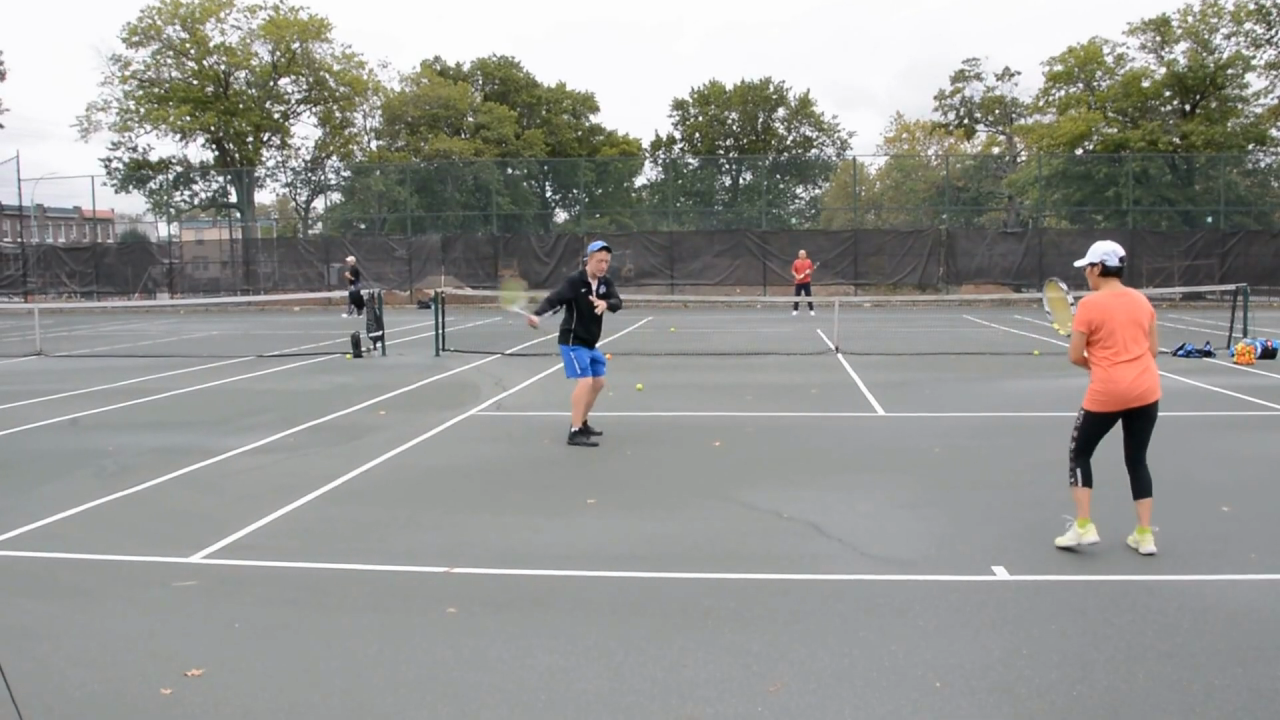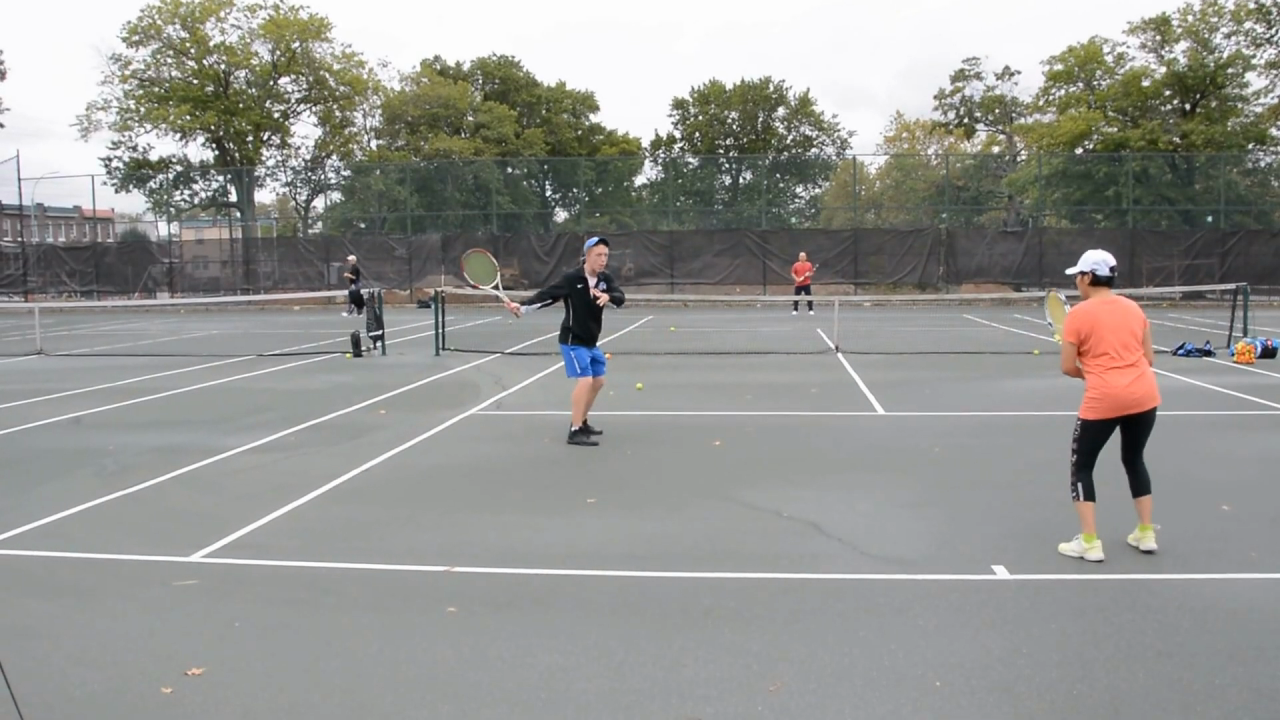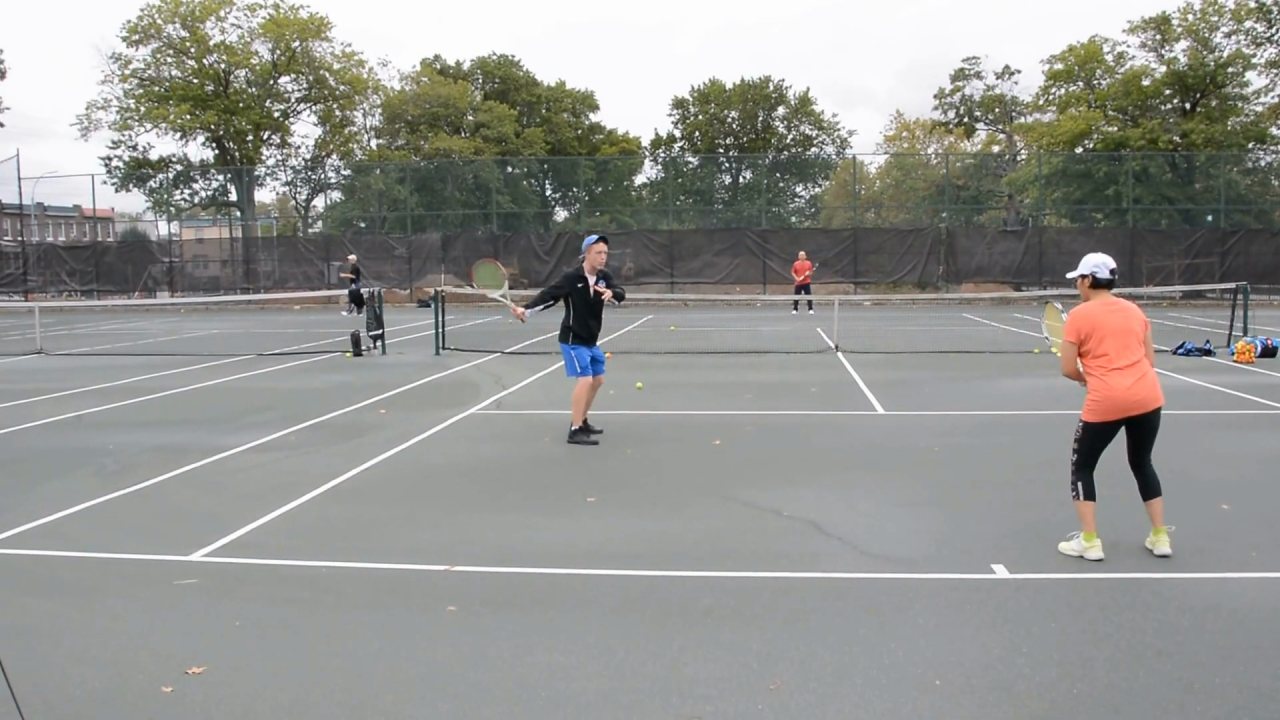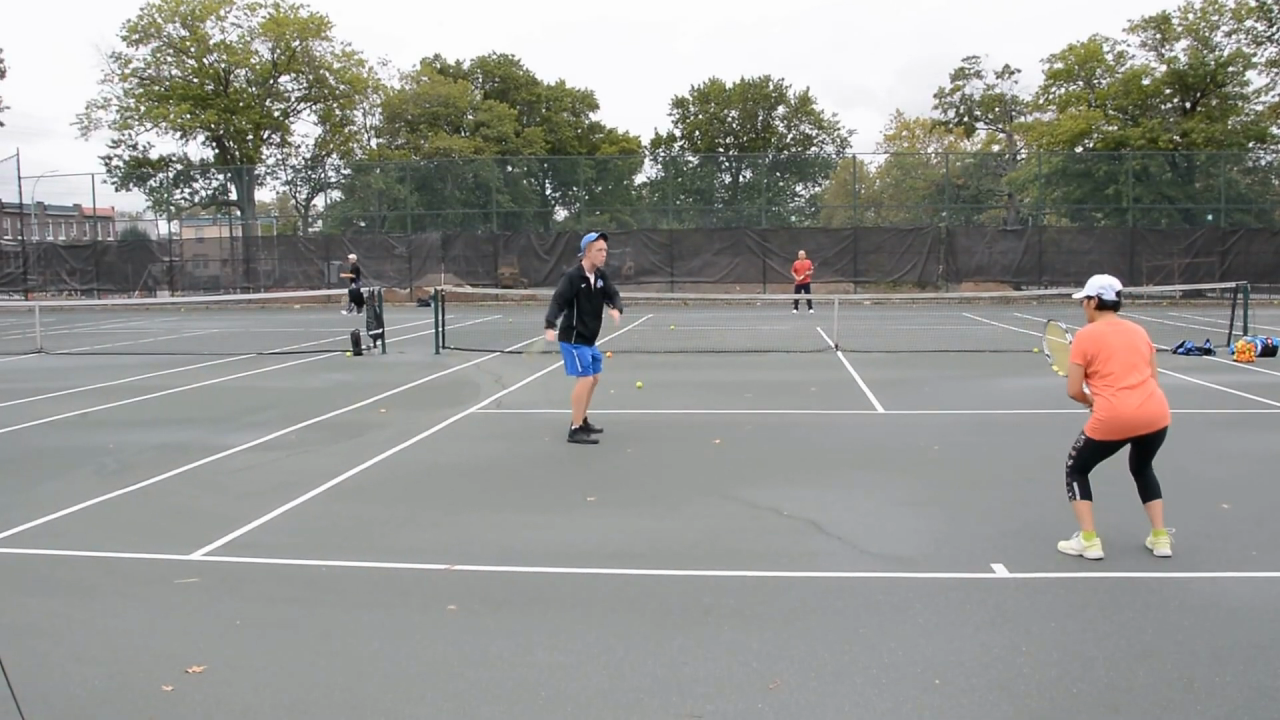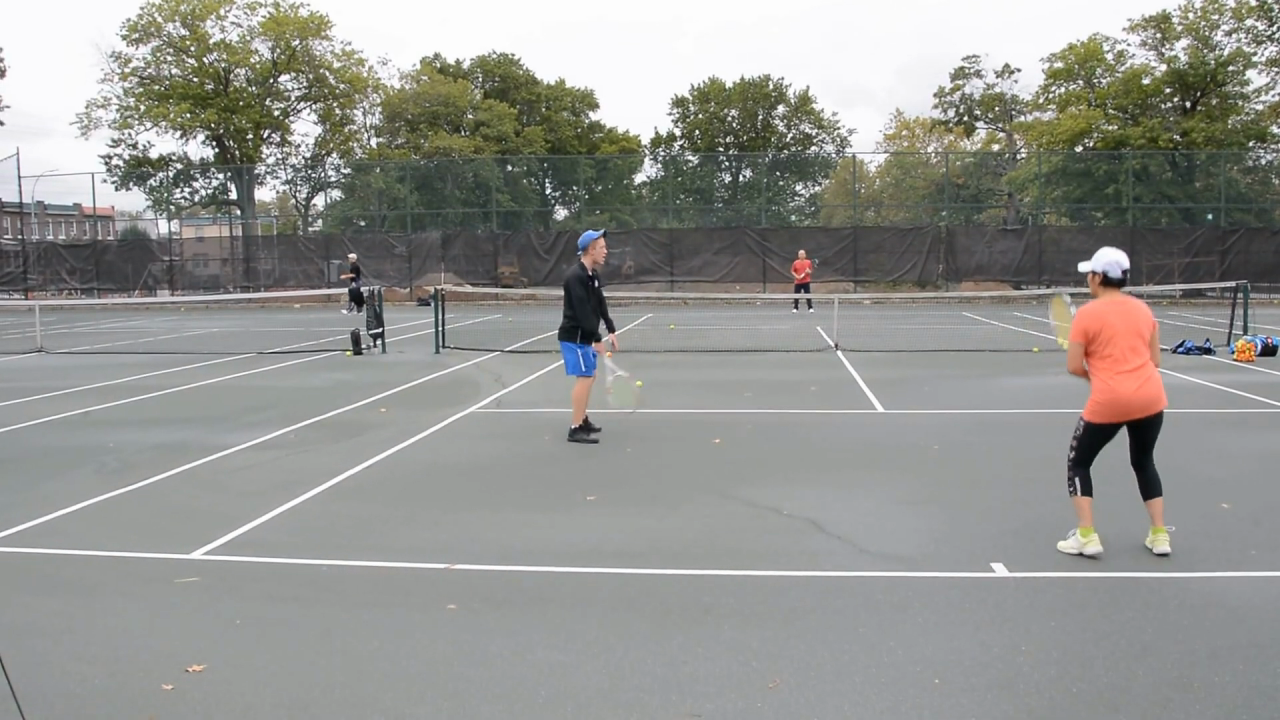
dt=0.2s
person 1, frame 1
left shoulder: (1090, 304)
right shoulder: (1142, 301)
left elbow: (1075, 356)
right elbow: (1153, 349)
left hip: (1107, 394)
right hip: (1146, 392)
left knee: (1079, 454)
right knee: (1137, 460)
left ankle: (1084, 528)
right ankle: (1145, 535)
person 1, frame 2
left shoulder: (1078, 314)
right shoulder: (1133, 308)
left elbow: (1067, 367)
right elbow: (1148, 358)
left hip: (1103, 402)
right hip: (1144, 397)
left knee: (1081, 466)
right knee: (1134, 461)
left ankle: (1089, 542)
right ankle: (1146, 533)
person 1, frame 3
left shoulder: (1078, 316)
right shoulder: (1135, 311)
left elbow: (1068, 369)
right elbow: (1149, 360)
left hip: (1105, 404)
right hip: (1147, 398)
left knee: (1081, 467)
right knee: (1141, 464)
left ankle: (1089, 541)
right ankle: (1160, 537)
person 1, frame 4
left shoulder: (1085, 337)
right shoulder: (1139, 331)
left elbow: (1073, 390)
right elbow: (1152, 380)
left wrist: (1093, 401)
left hip: (1112, 420)
right hip: (1156, 415)
left knee: (1075, 469)
right knee: (1142, 469)
left ankle: (1089, 541)
right ankle: (1160, 538)
person 1, frame 5
left shoulder: (1087, 314)
right shoulder: (1143, 310)
left elbow: (1074, 367)
right elbow: (1155, 361)
left hip: (1108, 403)
right hip: (1150, 400)
left knee: (1078, 464)
right knee: (1143, 463)
left ankle: (1087, 537)
right ankle: (1159, 536)
person 2, frame 1
left shoulder: (606, 282)
right shoulder: (574, 281)
left elbow: (617, 303)
right elbow: (552, 300)
left wrist: (606, 304)
right wrist: (536, 315)
left hip: (590, 343)
right hip: (573, 342)
left knee: (598, 382)
right knee: (585, 382)
left ankle: (582, 423)
right ankle: (575, 432)
person 2, frame 2
left shoulder: (606, 278)
right shoulder: (571, 278)
left elbow: (620, 297)
right elbow: (546, 295)
left wrist: (608, 296)
right wrist: (521, 306)
left hip: (591, 342)
right hip: (573, 341)
left knee: (598, 381)
right knee: (585, 381)
left ankle: (581, 422)
right ankle: (575, 431)
person 2, frame 3
left shoulder: (604, 277)
right shoulder: (571, 278)
left elbow: (621, 294)
right elbow: (547, 296)
left wrist: (611, 293)
right wrist: (525, 309)
left hip: (591, 341)
right hip: (574, 340)
left knee: (597, 380)
right knee: (584, 380)
left ankle: (582, 421)
right ankle: (575, 430)
person 2, frame 4
left shoulder: (600, 276)
right shoulder: (572, 277)
left elbow: (612, 296)
right elbow: (558, 302)
left wrist: (616, 309)
right wrist: (550, 326)
left hip: (590, 340)
right hip: (573, 339)
left knee: (594, 378)
right knee: (584, 379)
left ankle: (581, 420)
right ankle: (575, 430)
person 2, frame 5
left shoulder: (593, 275)
right shoulder: (576, 276)
left elbow: (599, 304)
right elbow: (583, 311)
left wrist: (611, 330)
right wrist: (597, 339)
left hip: (585, 337)
right hip: (576, 337)
left knee: (588, 377)
right knee: (585, 378)
left ankle: (581, 419)
right ankle: (575, 429)
